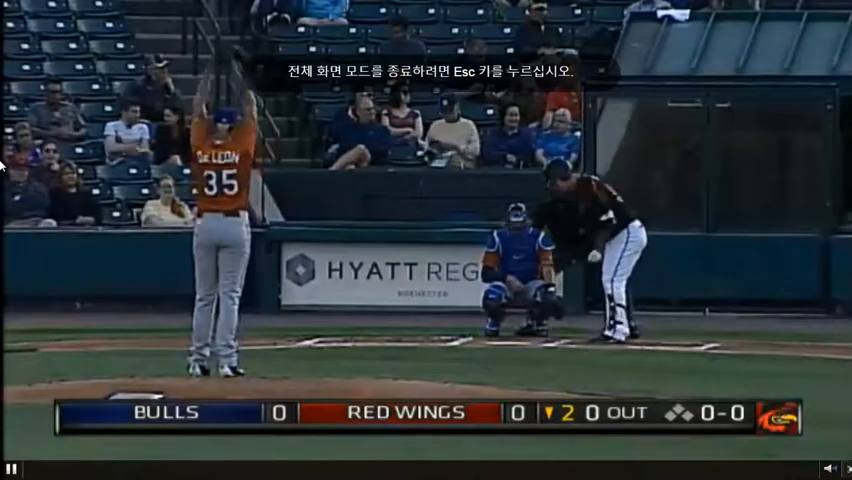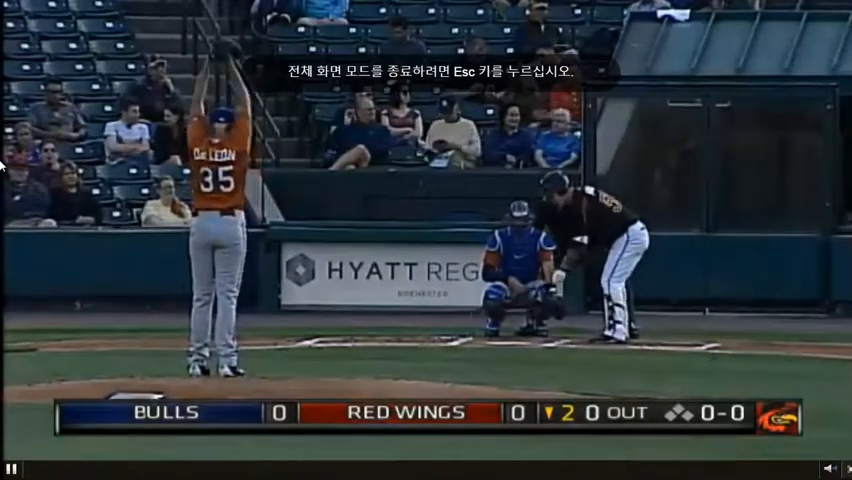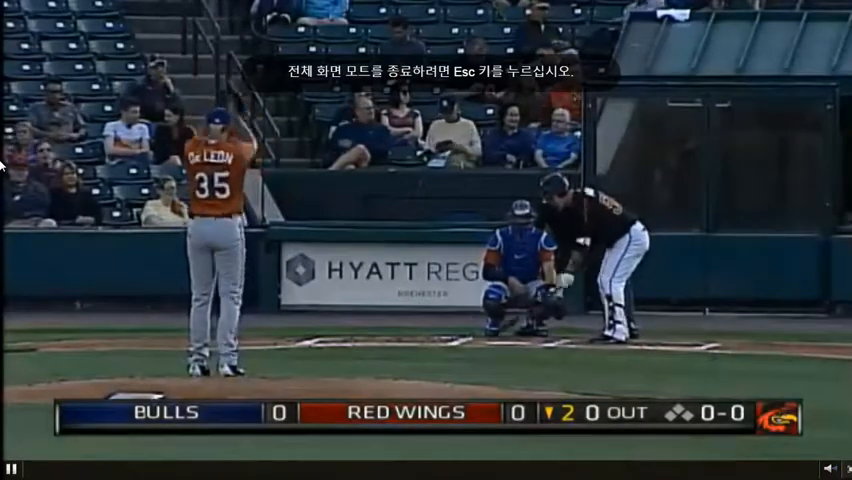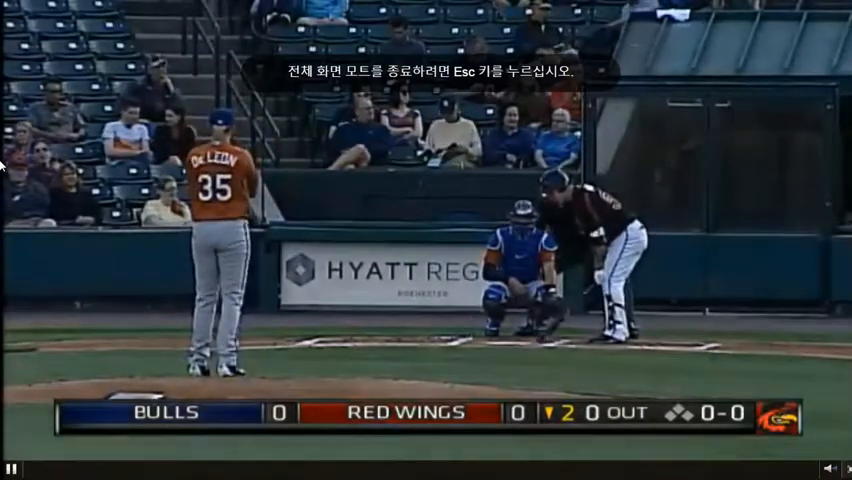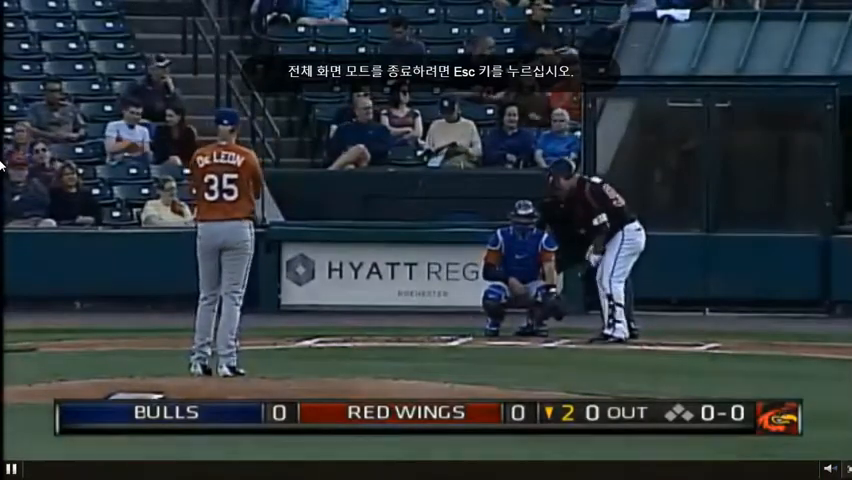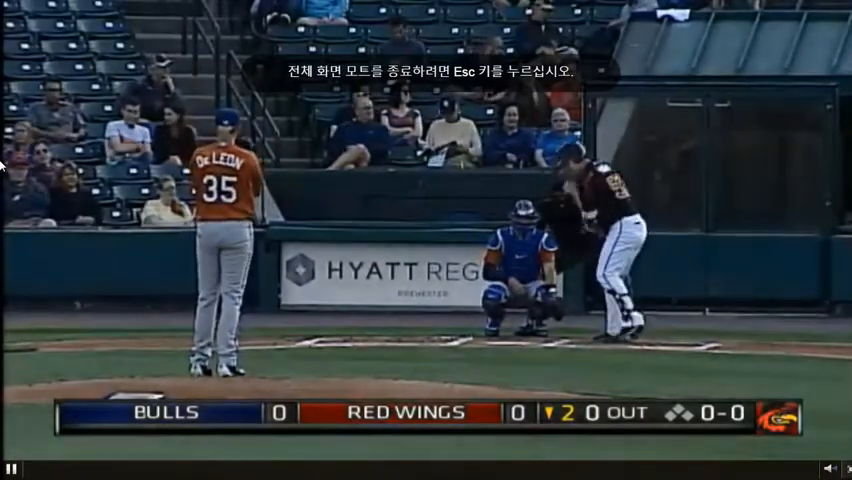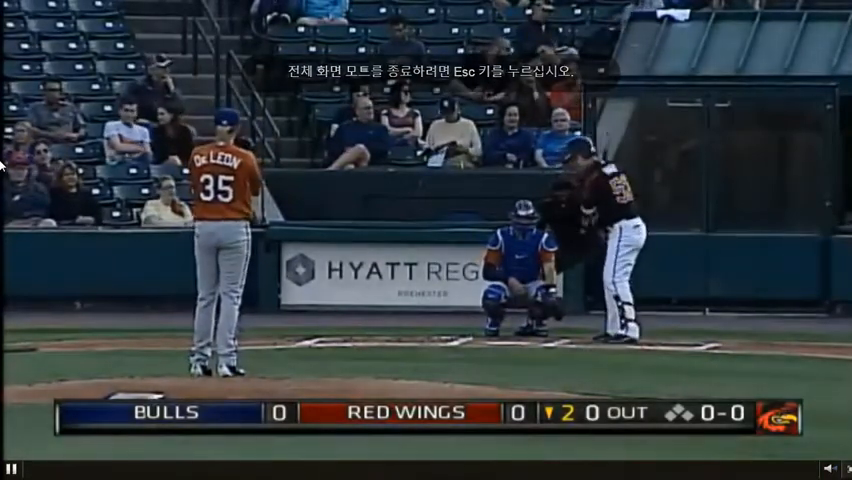
dt=0.3s
person 1, frame 1
left shoulder: (200, 148)
right shoulder: (243, 148)
left elbow: (198, 110)
right elbow: (251, 107)
left wrist: (208, 72)
left hip: (205, 225)
right hip: (235, 225)
left knee: (204, 297)
right knee: (230, 296)
left ankle: (198, 359)
right ankle: (227, 361)
person 1, frame 2
left shoulder: (197, 146)
right shoulder: (239, 146)
left elbow: (196, 107)
right elbow: (244, 105)
left wrist: (206, 66)
right wrist: (230, 65)
left hip: (201, 225)
right hip: (230, 225)
left knee: (202, 296)
right knee: (227, 296)
left ankle: (198, 360)
right ankle: (226, 360)
person 1, frame 3
left shoulder: (191, 150)
right shoulder: (236, 151)
right elbow: (253, 145)
left wrist: (211, 133)
left hip: (198, 227)
right hip: (228, 228)
left knee: (200, 297)
right knee: (231, 296)
left ankle: (197, 360)
right ankle: (227, 360)
person 1, frame 4
left shoulder: (194, 156)
right shoulder: (241, 156)
right elbow: (253, 191)
left hip: (202, 229)
right hip: (233, 229)
left knee: (205, 297)
right knee: (232, 297)
left ankle: (198, 359)
right ankle: (226, 360)
person 1, frame 5
left shoulder: (199, 156)
right shoulder: (247, 157)
left elbow: (197, 188)
right elbow: (258, 192)
left hip: (207, 229)
right hip: (238, 228)
left knee: (207, 296)
right knee: (232, 297)
left ankle: (199, 358)
right ankle: (226, 361)
person 1, frame 6
left shoulder: (199, 156)
right shoulder: (247, 159)
right elbow: (257, 191)
left hip: (206, 228)
right hip: (237, 229)
left knee: (206, 296)
right knee: (231, 296)
left ankle: (199, 359)
right ankle: (227, 361)
person 1, frame 7
left shoulder: (197, 155)
right shoulder: (245, 158)
right elbow: (256, 190)
left hip: (204, 228)
right hip: (234, 229)
left knee: (205, 295)
right knee: (230, 296)
left ankle: (199, 359)
right ankle: (226, 360)
person 2, frame 1
left shoulder: (588, 187)
right shoulder: (577, 190)
left elbow: (608, 220)
left wrist: (598, 249)
left hip: (629, 233)
right hip: (619, 235)
left knee: (612, 280)
right knee: (612, 280)
left ankle: (615, 331)
right ankle: (625, 327)
person 2, frame 2
left shoulder: (582, 202)
right shoulder: (579, 196)
left elbow: (579, 242)
left wrist: (562, 268)
left hip: (631, 236)
right hip: (624, 236)
left knee: (610, 280)
right knee: (613, 281)
left ankle: (616, 331)
right ankle: (625, 327)
person 2, frame 3
left shoulder: (583, 204)
right shoulder: (579, 198)
left elbow: (582, 245)
left wrist: (569, 271)
left hip: (631, 237)
right hip: (622, 237)
left knee: (611, 281)
right knee: (604, 281)
left ankle: (616, 332)
right ankle: (624, 327)
person 2, frame 4
left shoulder: (583, 199)
right shoulder: (577, 196)
left elbow: (598, 236)
left wrist: (598, 266)
left hip: (629, 235)
right hip: (622, 235)
left knee: (611, 281)
right knee: (609, 281)
left ankle: (616, 331)
right ankle: (622, 327)
person 2, frame 5
left shoulder: (586, 189)
right shoulder: (586, 186)
left elbow: (602, 224)
right elbow: (595, 223)
left wrist: (596, 251)
right wrist: (597, 247)
left hip: (626, 234)
right hip: (627, 234)
left knee: (611, 280)
right knee: (603, 280)
left ankle: (615, 331)
right ankle: (615, 329)
person 2, frame 6
left shoulder: (589, 178)
right shoulder: (601, 170)
left elbow: (591, 217)
left wrist: (590, 226)
left hip: (624, 227)
right hip: (634, 226)
left knee: (605, 273)
right knee: (613, 276)
left ankle: (630, 319)
right ankle: (615, 329)
person 2, frame 7
left shoulder: (592, 177)
right shoulder: (611, 168)
left elbow: (588, 213)
left wrist: (587, 221)
right wrist: (597, 218)
left hip: (623, 230)
right hip: (633, 227)
left knee: (615, 279)
right knee: (612, 280)
left ankle: (628, 329)
right ankle: (614, 328)
person 3, frame 1
left shoulder: (539, 238)
right shoulder: (497, 238)
left elbow: (547, 266)
right elbow: (486, 273)
left wrist: (551, 289)
right wrist: (506, 278)
left hip: (531, 285)
right hip: (506, 285)
left knee: (548, 298)
right knee: (491, 296)
left ankle: (537, 322)
right ankle: (494, 323)
person 3, frame 2
left shoulder: (541, 238)
right shoulder: (499, 237)
left elbow: (548, 266)
right elbow: (487, 273)
left wrist: (551, 289)
right wrist: (508, 279)
left hip: (532, 286)
right hip: (507, 286)
left knee: (549, 299)
right knee: (492, 296)
left ankle: (535, 323)
right ankle: (494, 323)
person 3, frame 3
left shoulder: (542, 238)
right shoulder: (500, 236)
left elbow: (548, 266)
right elbow: (487, 271)
left wrist: (551, 290)
right wrist: (509, 279)
left hip: (532, 285)
right hip: (507, 284)
left knee: (550, 300)
right knee: (491, 298)
left ankle: (535, 322)
right ankle: (494, 323)
person 3, frame 4
left shoulder: (543, 238)
right shoulder: (500, 236)
left elbow: (549, 267)
right elbow: (487, 271)
left wrist: (551, 290)
right wrist: (509, 280)
left hip: (532, 286)
right hip: (507, 285)
left knee: (550, 300)
right knee: (491, 298)
left ankle: (534, 323)
right ankle: (494, 323)
person 3, frame 5
left shoulder: (543, 238)
right shoulder: (501, 236)
left elbow: (549, 267)
right elbow: (488, 271)
left wrist: (552, 290)
right wrist: (509, 280)
left hip: (532, 285)
right hip: (507, 284)
left knee: (550, 300)
right knee: (491, 298)
left ankle: (535, 323)
right ankle: (494, 323)
person 3, frame 6
left shoulder: (543, 238)
right shoulder: (500, 236)
left elbow: (549, 267)
right elbow: (488, 271)
left wrist: (551, 290)
right wrist: (509, 280)
left hip: (532, 285)
right hip: (507, 285)
left knee: (550, 300)
right knee: (491, 298)
left ankle: (535, 324)
right ankle: (493, 323)
person 3, frame 7
left shoulder: (543, 239)
right shoulder: (500, 237)
left elbow: (549, 267)
right elbow: (488, 271)
left wrist: (552, 291)
right wrist: (509, 280)
left hip: (532, 285)
right hip: (507, 285)
left knee: (550, 300)
right knee: (491, 297)
left ankle: (535, 323)
right ankle: (493, 323)
